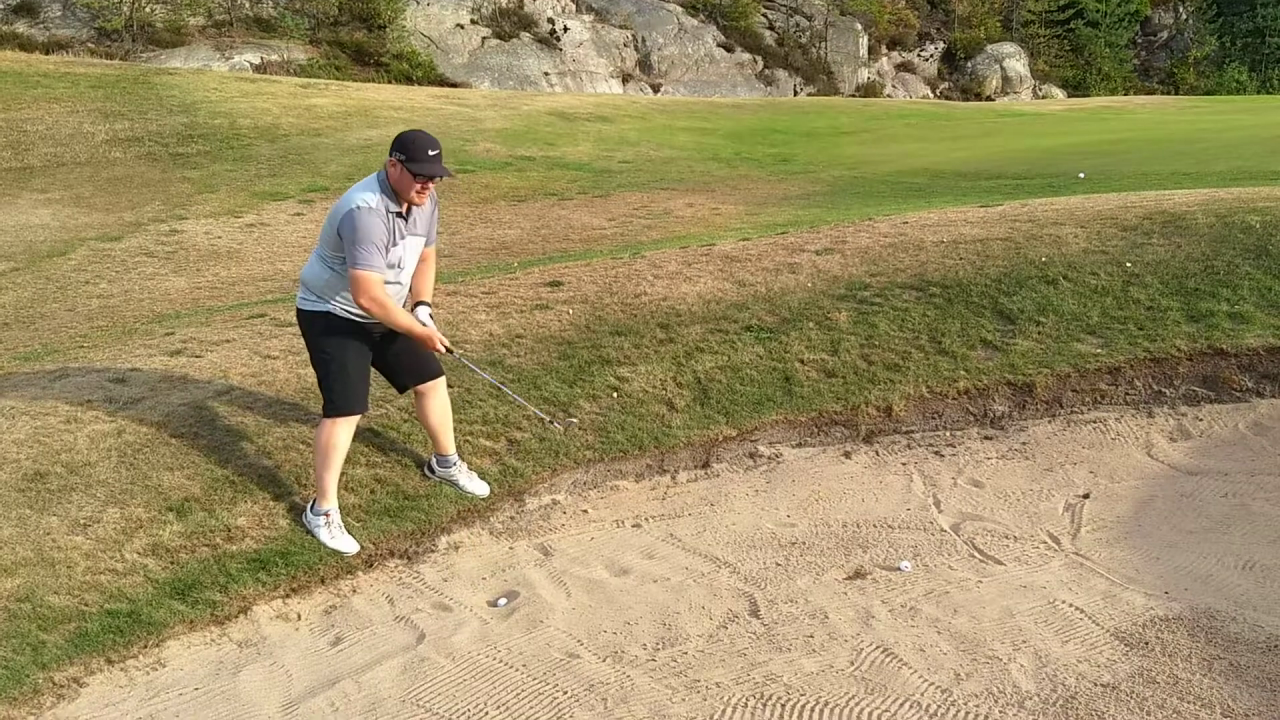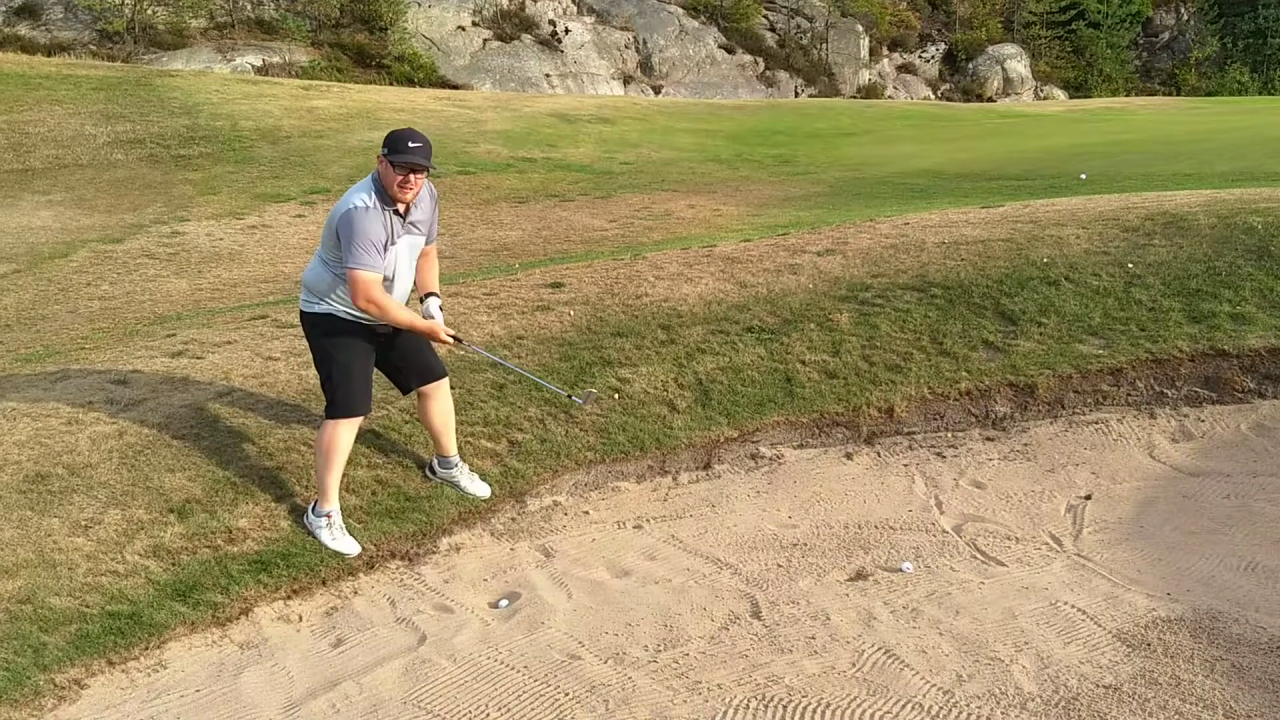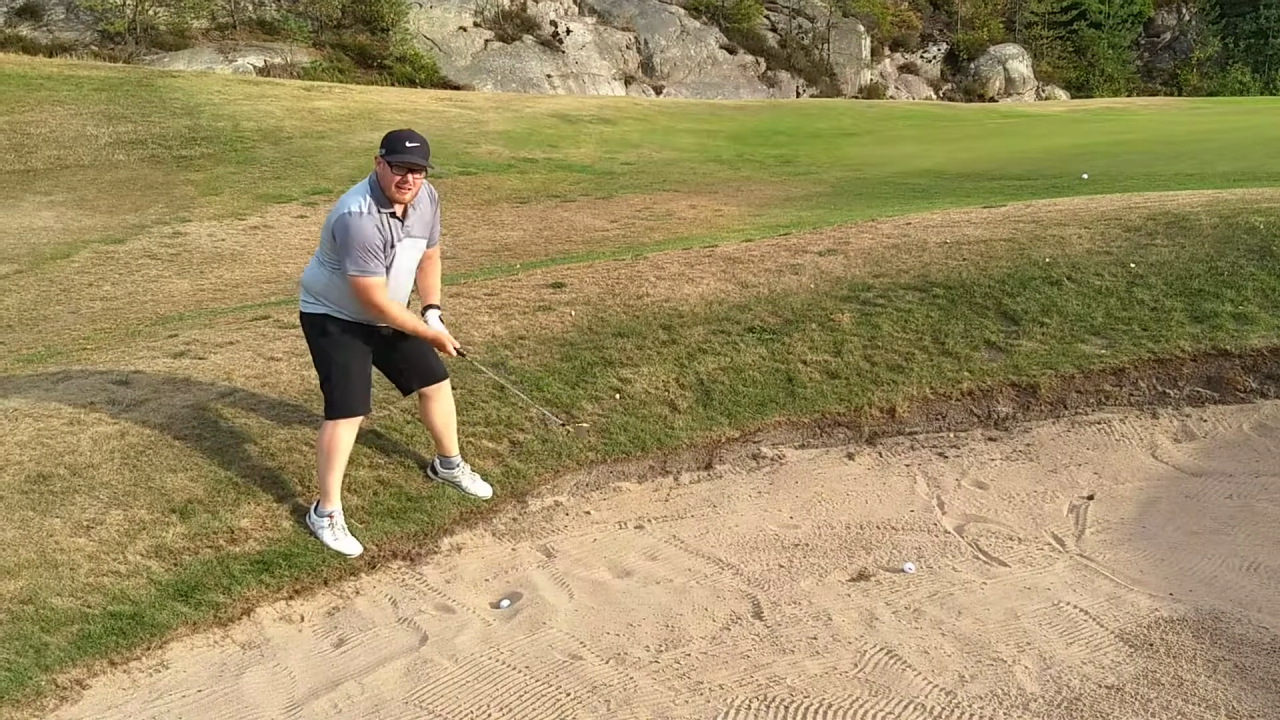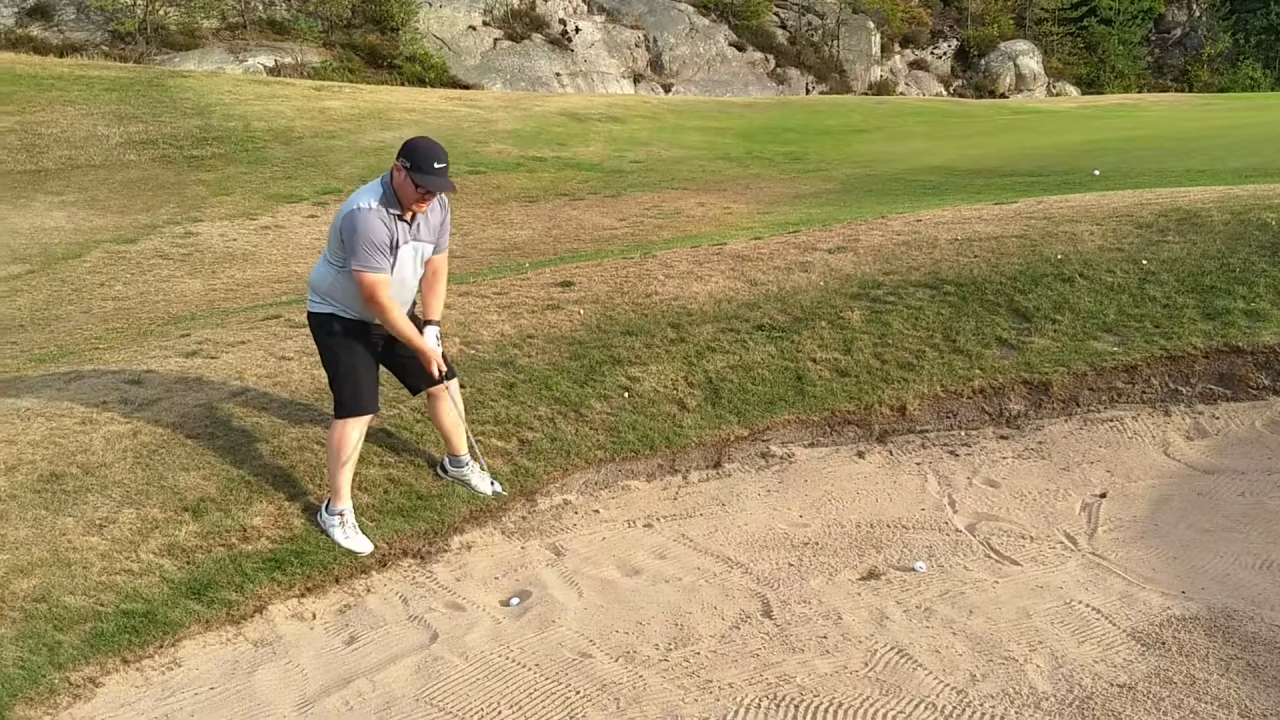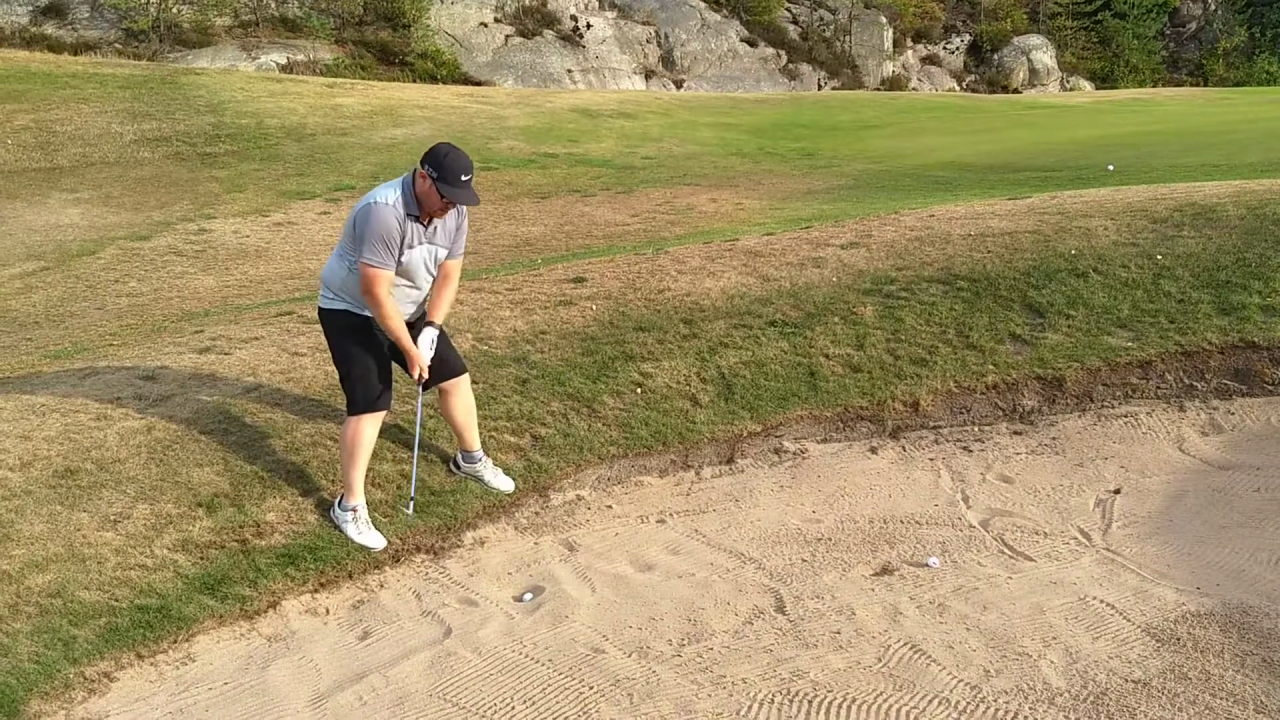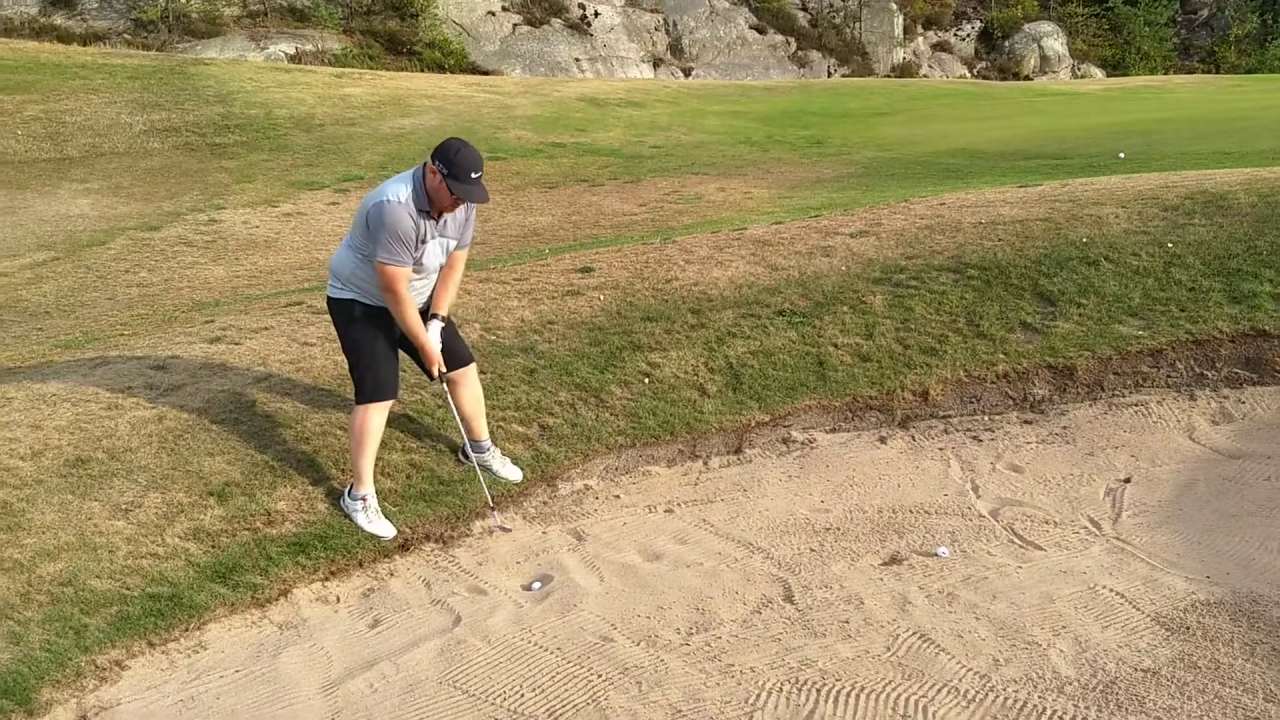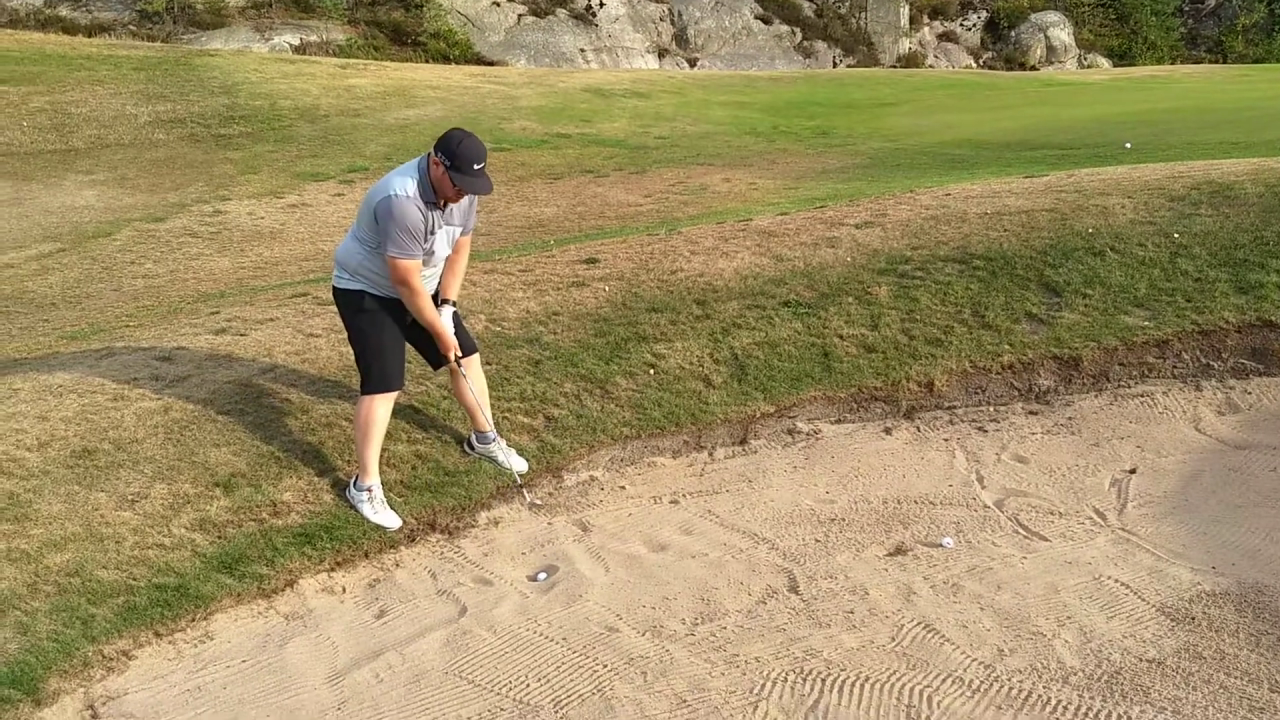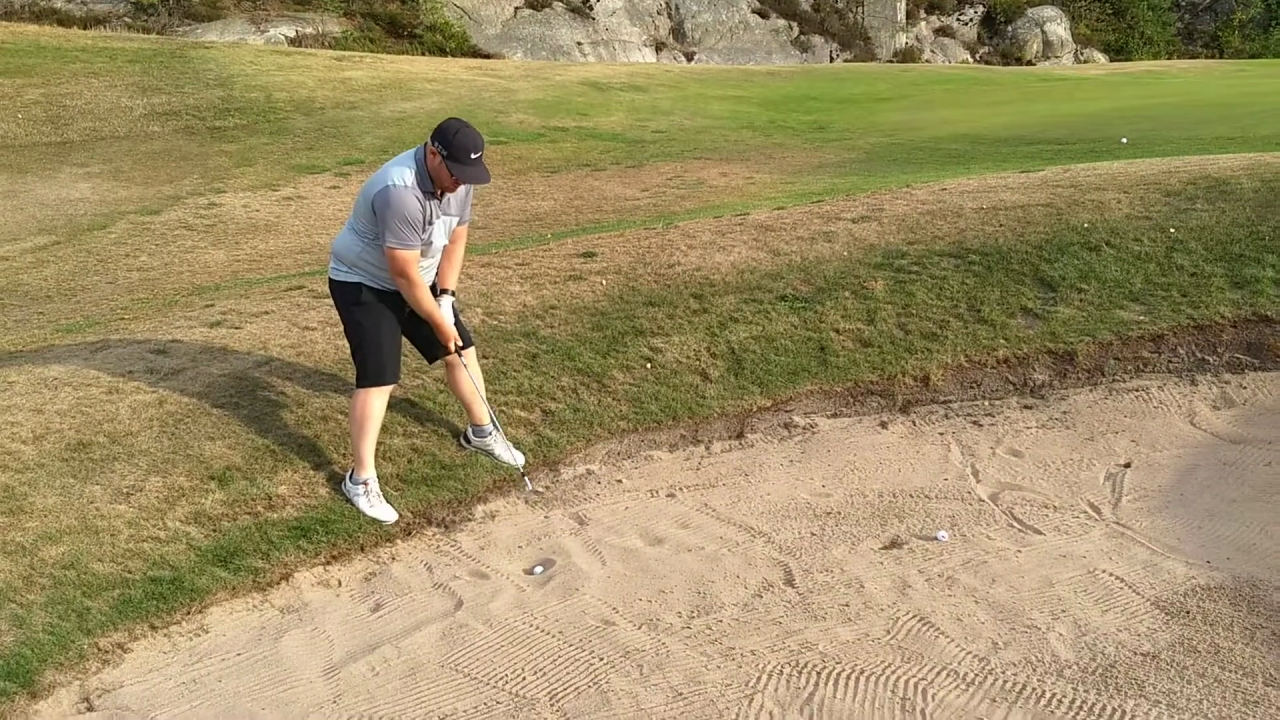
dt=0.2s
person 1, frame 1
left shoulder: (424, 199)
right shoulder: (366, 212)
left elbow: (425, 257)
right elbow: (367, 296)
left wrist: (423, 310)
right wrist: (420, 332)
left hip: (385, 314)
right hip: (333, 314)
left knee: (431, 379)
right knee: (345, 409)
left ankle: (445, 462)
right ankle: (322, 511)
person 1, frame 2
left shoulder: (425, 196)
right shoulder: (362, 214)
left elbow: (427, 251)
right elbow: (365, 298)
left wrist: (431, 300)
right wrist: (424, 326)
left hip: (388, 315)
right hip: (337, 317)
left knee: (434, 382)
right knee: (347, 411)
left ankle: (447, 464)
right ankle: (324, 512)
person 1, frame 3
left shoulder: (426, 199)
right shoulder: (358, 217)
left elbow: (429, 255)
right elbow: (373, 299)
left wrist: (433, 311)
right wrist: (429, 333)
left hip: (389, 315)
right hip: (336, 317)
left knee: (435, 383)
right knee: (347, 411)
left ankle: (449, 464)
right ankle: (326, 512)
person 1, frame 4
left shoulder: (436, 205)
right shoulder: (366, 215)
left elbow: (435, 268)
right elbow: (375, 299)
left wrist: (431, 328)
right wrist: (421, 348)
left hip: (397, 314)
right hip: (342, 317)
left knee: (444, 383)
right knee: (356, 410)
left ankle: (458, 462)
right ankle: (337, 511)
person 1, frame 5
left shoulder: (454, 211)
right shoulder: (383, 211)
left elbow: (449, 275)
right elbow: (374, 293)
left wrist: (431, 331)
right wrist: (409, 350)
left hip: (408, 310)
right hip: (353, 313)
left knee: (456, 378)
right knee: (369, 407)
left ankle: (471, 458)
right ankle: (350, 506)
person 1, frame 6
left shoulder: (462, 202)
right shoulder: (395, 208)
left elbow: (454, 265)
right elbow: (393, 290)
left wrist: (437, 322)
right wrist: (424, 347)
left hip: (417, 301)
right hip: (362, 301)
left knee: (463, 368)
right knee: (377, 396)
left ankle: (480, 448)
right ankle: (360, 495)
person 1, frame 7
left shoulder: (462, 190)
right shoulder: (403, 201)
left elbow: (459, 250)
right elbow: (406, 283)
left wrist: (447, 307)
right wrist: (440, 333)
left hip: (423, 289)
right hip: (367, 292)
left knee: (466, 357)
right knee: (382, 386)
left ankle: (484, 439)
right ankle: (365, 486)
person 1, frame 8
left shoulder: (457, 180)
right shoulder: (400, 191)
left elbow: (456, 239)
right elbow: (404, 274)
left wrist: (446, 297)
right wrist: (439, 324)
left hip: (418, 281)
right hip: (364, 284)
left knee: (461, 351)
right knee: (378, 379)
left ankle: (481, 432)
right ankle: (361, 480)
